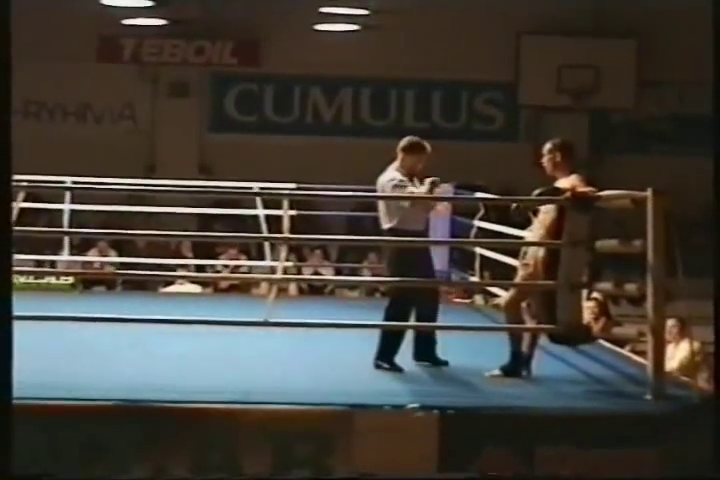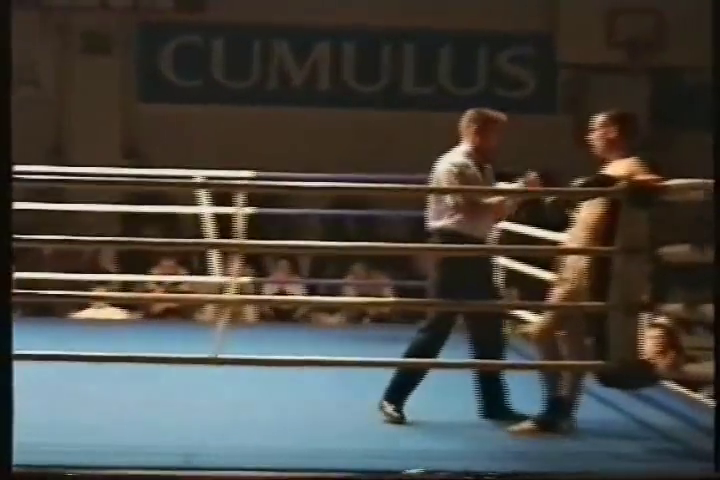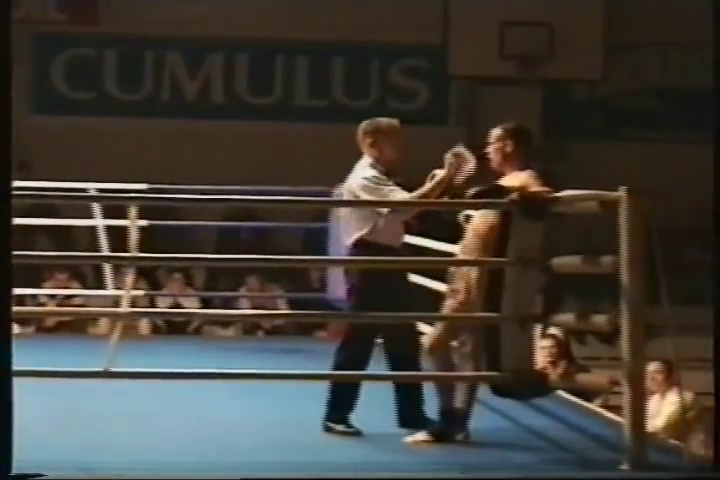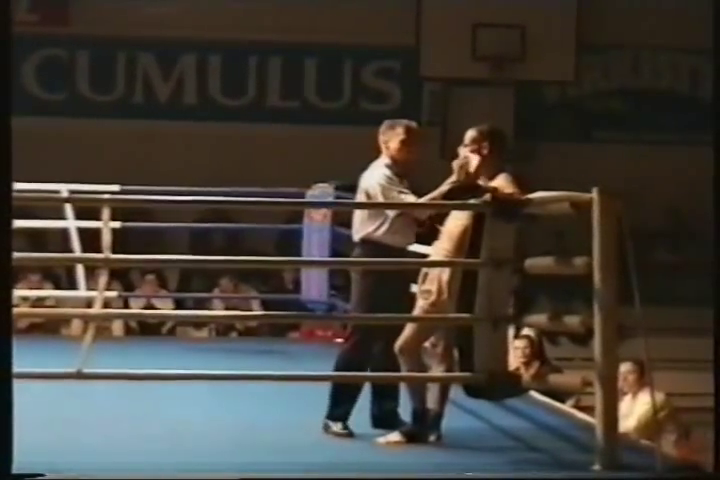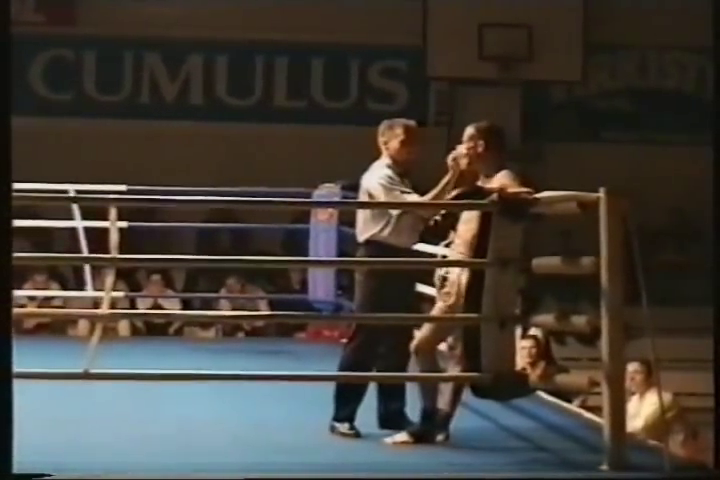
dt=0.7s
person 1, frame 1
left shoulder: (574, 182)
right shoulder: (559, 186)
left elbow: (591, 195)
left hip: (544, 256)
right hip: (535, 254)
right knee: (533, 309)
person 1, frame 2
left shoulder: (631, 167)
right shoulder: (610, 171)
left elbow: (653, 184)
left hip: (588, 268)
right hip: (575, 265)
left knee: (544, 332)
right knee: (572, 336)
left ankle: (558, 411)
right ankle: (559, 412)
person 1, frame 3
left shoulder: (525, 179)
right shoulder: (503, 184)
left elbow: (545, 197)
left hip: (481, 277)
right hip: (468, 274)
left knee: (436, 344)
right knee: (469, 347)
right ankle: (454, 422)
person 1, frame 4
left shoulder: (500, 182)
right shoulder: (474, 185)
left elbow: (520, 200)
left wrist: (490, 194)
right wrist: (458, 178)
left hip: (451, 278)
right hip: (439, 274)
left knee: (406, 346)
right knee: (441, 349)
right ankle: (427, 423)
person 1, frame 5
left shoulder: (503, 180)
right shoulder: (478, 184)
left elbow: (528, 198)
right elbow: (449, 219)
left wrist: (494, 195)
left hip: (469, 280)
right hip: (455, 277)
left knee: (422, 346)
right knee: (459, 352)
right ankle: (436, 423)
person 2, frame 1
left shoulder: (410, 179)
right shoulder: (391, 180)
left elbow: (424, 205)
right elbow: (419, 200)
left wrist: (428, 192)
right wrist: (428, 188)
left hip: (417, 240)
right hip: (402, 242)
left knee: (428, 296)
right knee: (401, 300)
left ankle: (425, 351)
right ankle: (384, 356)
person 2, frame 2
left shoulder: (483, 169)
right shoulder: (451, 165)
left elbow: (488, 213)
right elbow: (467, 209)
left wrist: (513, 199)
right wrist: (508, 196)
left hip: (475, 250)
right hip: (453, 249)
left knee: (488, 328)
right knee: (438, 325)
left ankle: (494, 403)
right ankle: (394, 398)
person 2, frame 3
left shoulder: (380, 178)
right shoulder: (364, 179)
left elbow: (400, 211)
right elbow: (408, 204)
left wrist: (436, 183)
right wrist: (444, 177)
left hip: (387, 261)
right hip: (369, 261)
left knee: (404, 339)
right knee: (359, 340)
left ankle: (411, 412)
right ankle: (336, 416)
person 2, frame 4
left shoulder: (396, 179)
right shoulder: (378, 177)
left elbow: (414, 217)
right elbow: (419, 208)
right wrist: (453, 182)
left hip: (395, 259)
right hip: (374, 260)
left knee: (390, 339)
right knee: (362, 338)
left ankle: (385, 412)
right ankle: (336, 415)
person 2, frame 5
left shoulder: (398, 178)
right shoulder: (379, 178)
left elbow: (417, 218)
right elbow: (422, 207)
right wrist: (451, 176)
left hip: (399, 261)
right hip: (378, 261)
left knee: (397, 340)
right knee: (365, 339)
left ankle: (392, 412)
right ankle: (342, 416)
